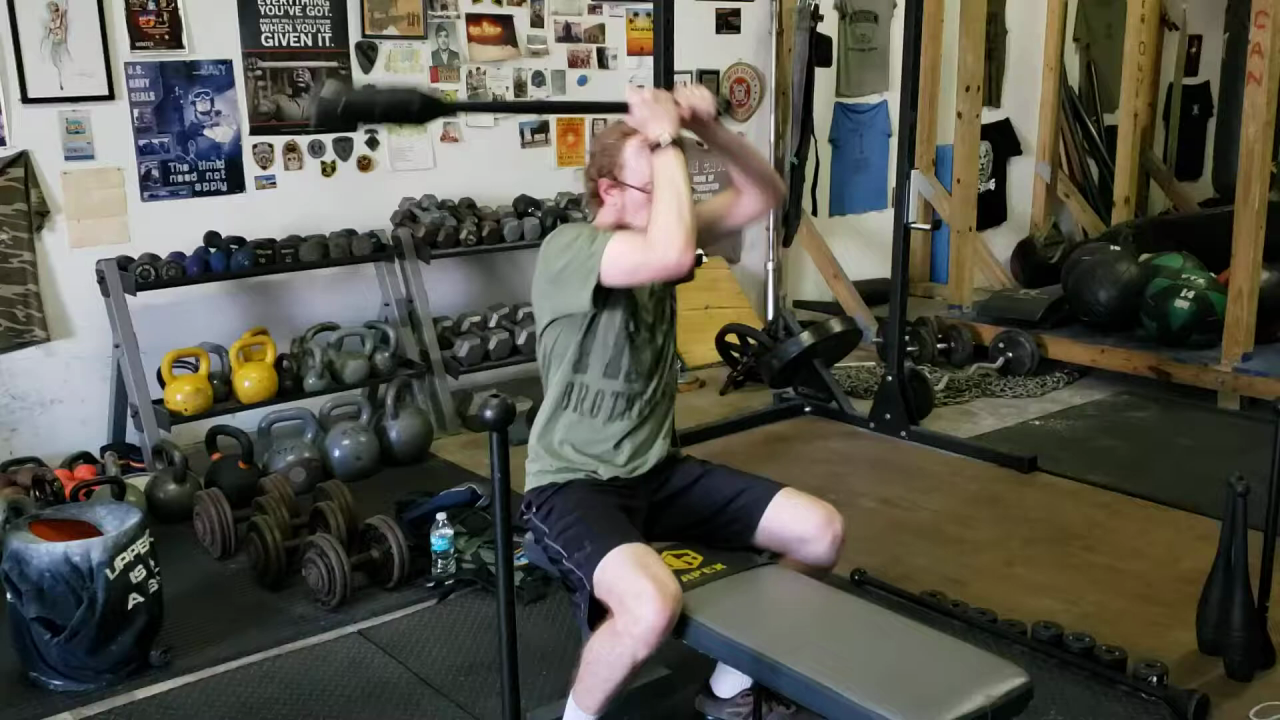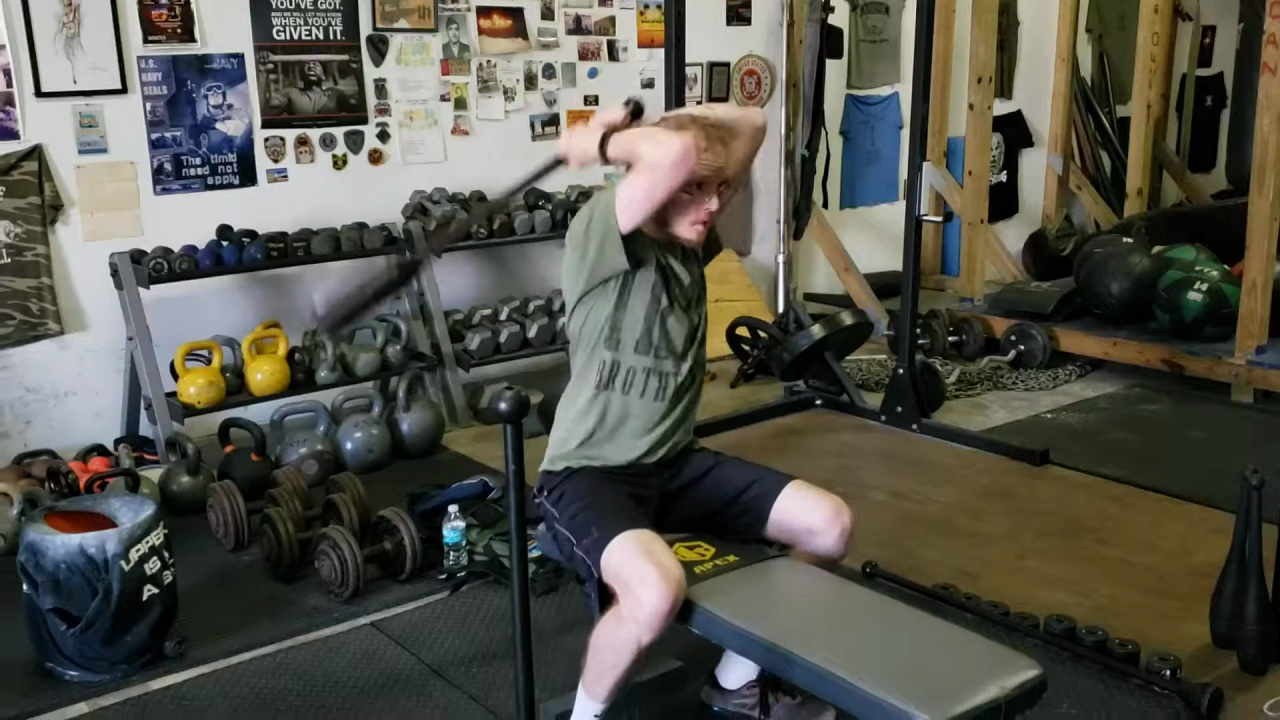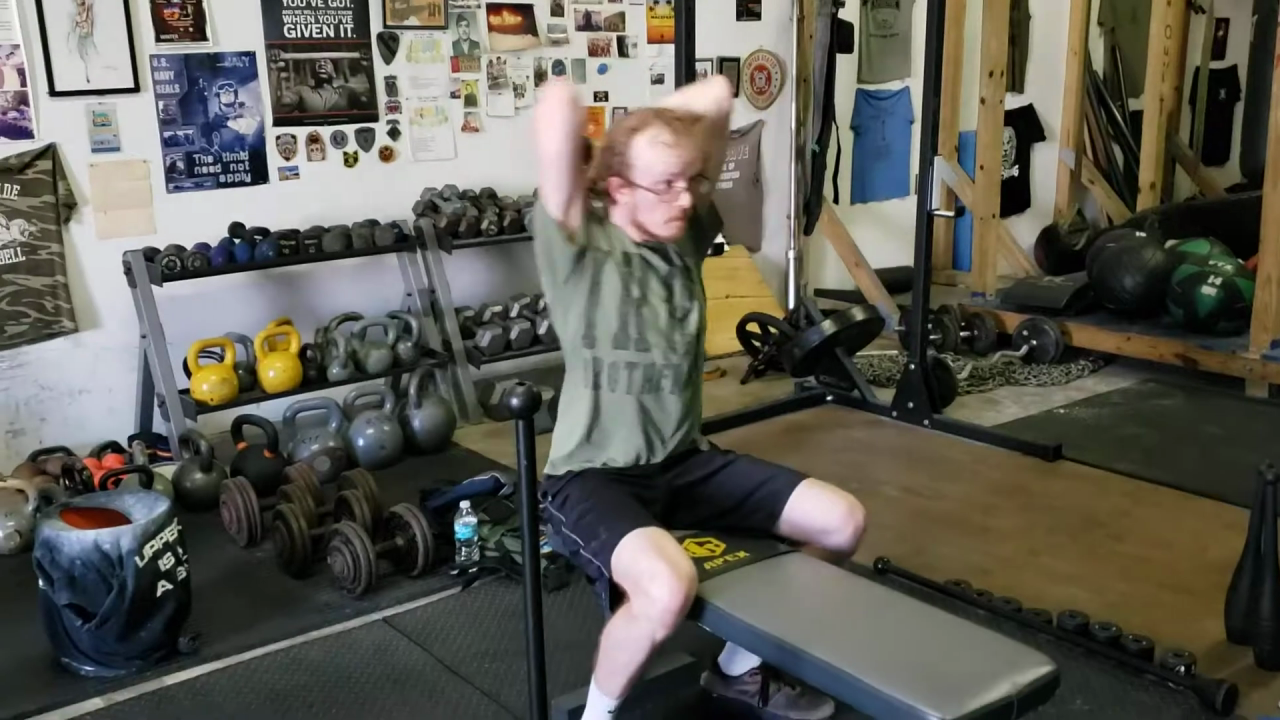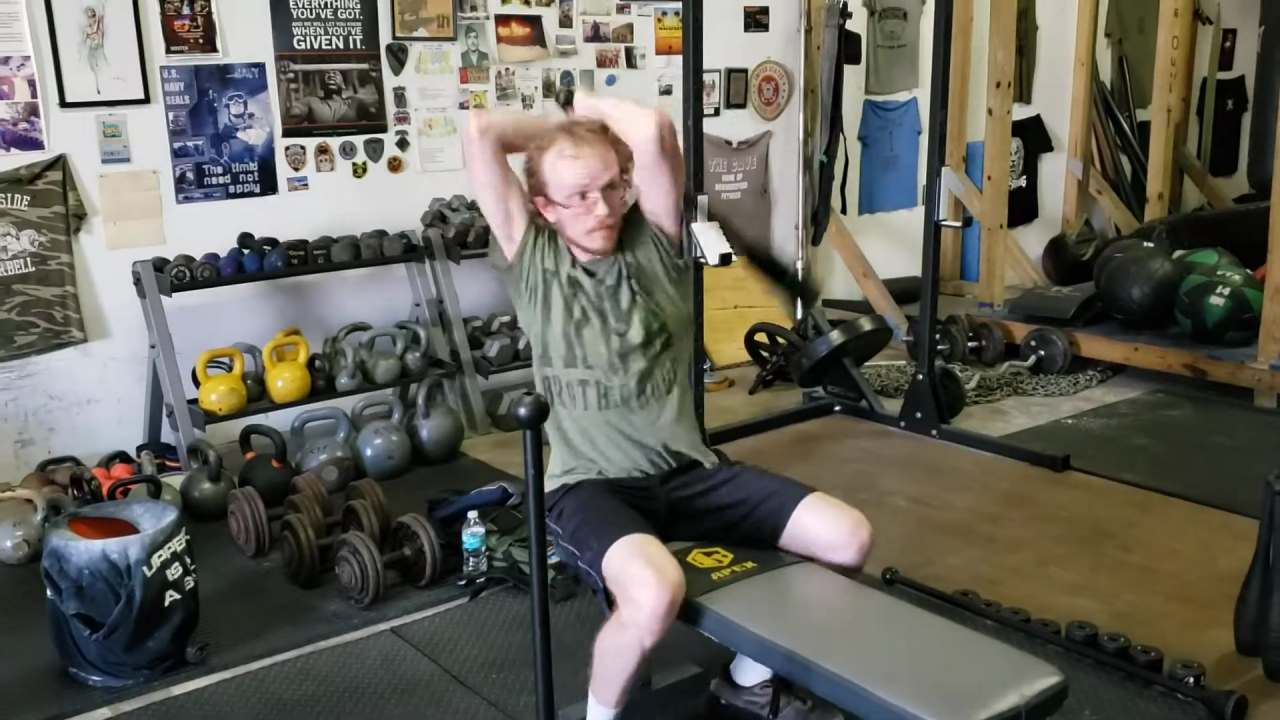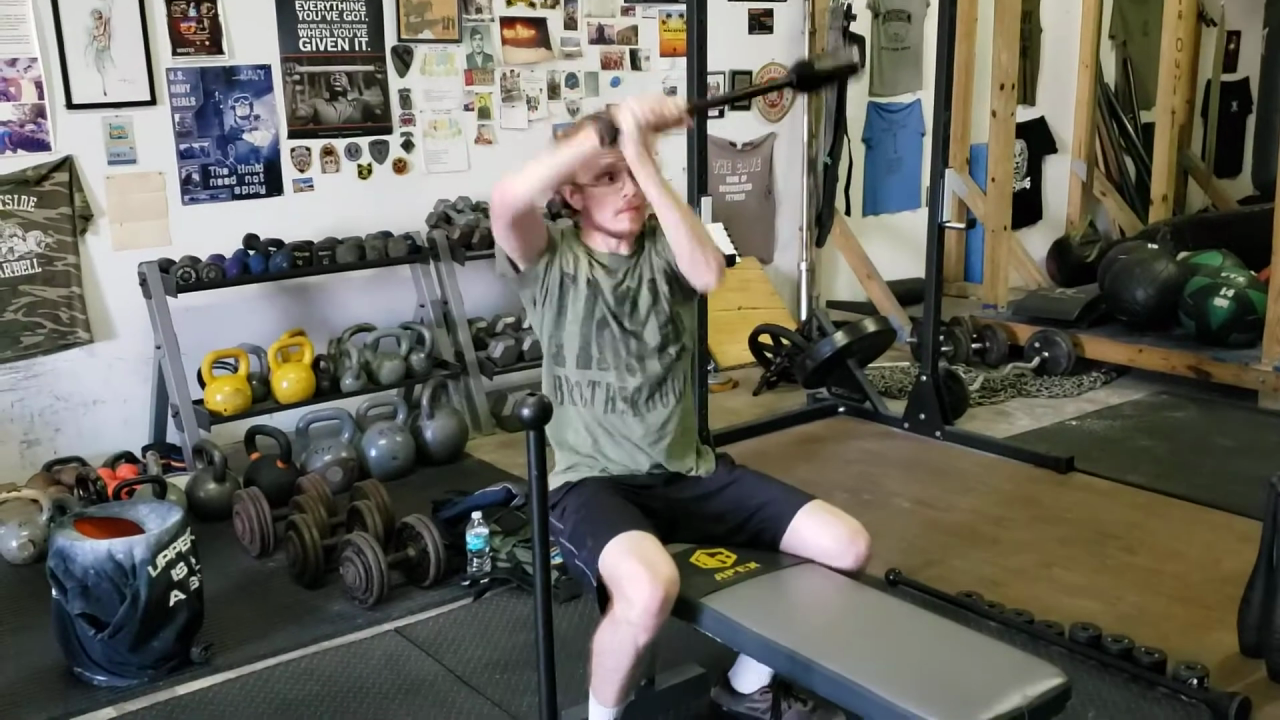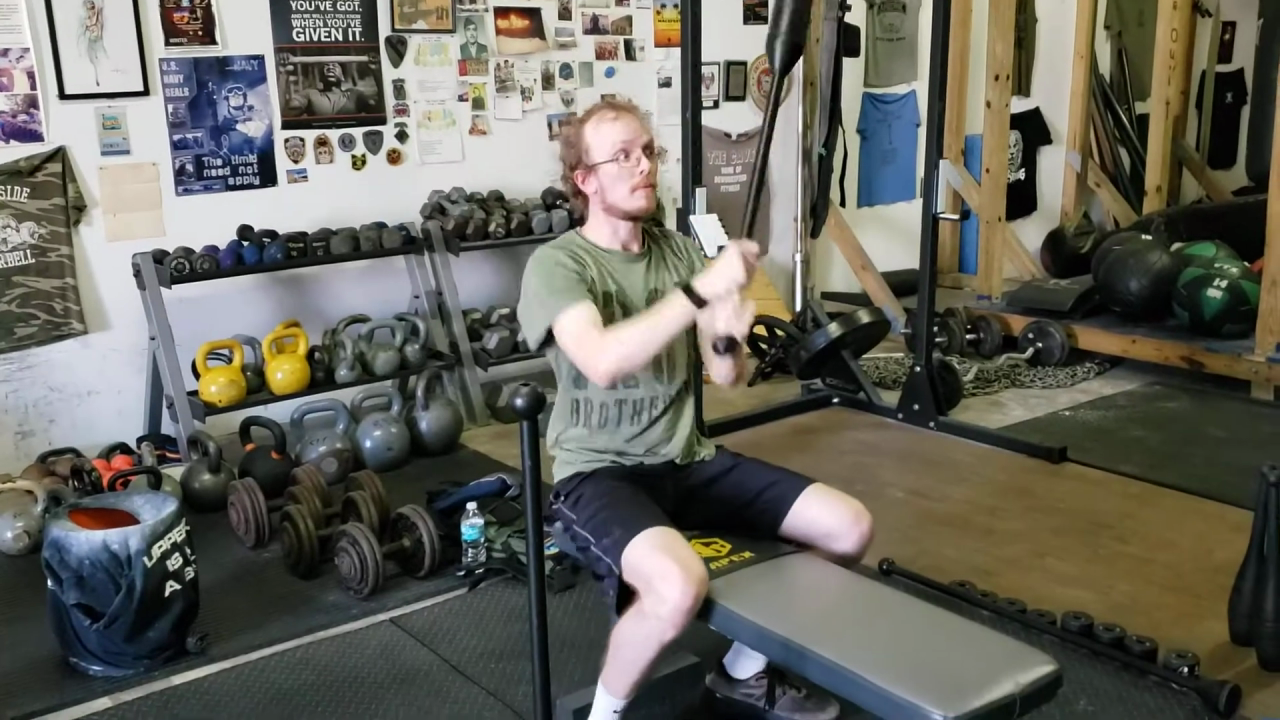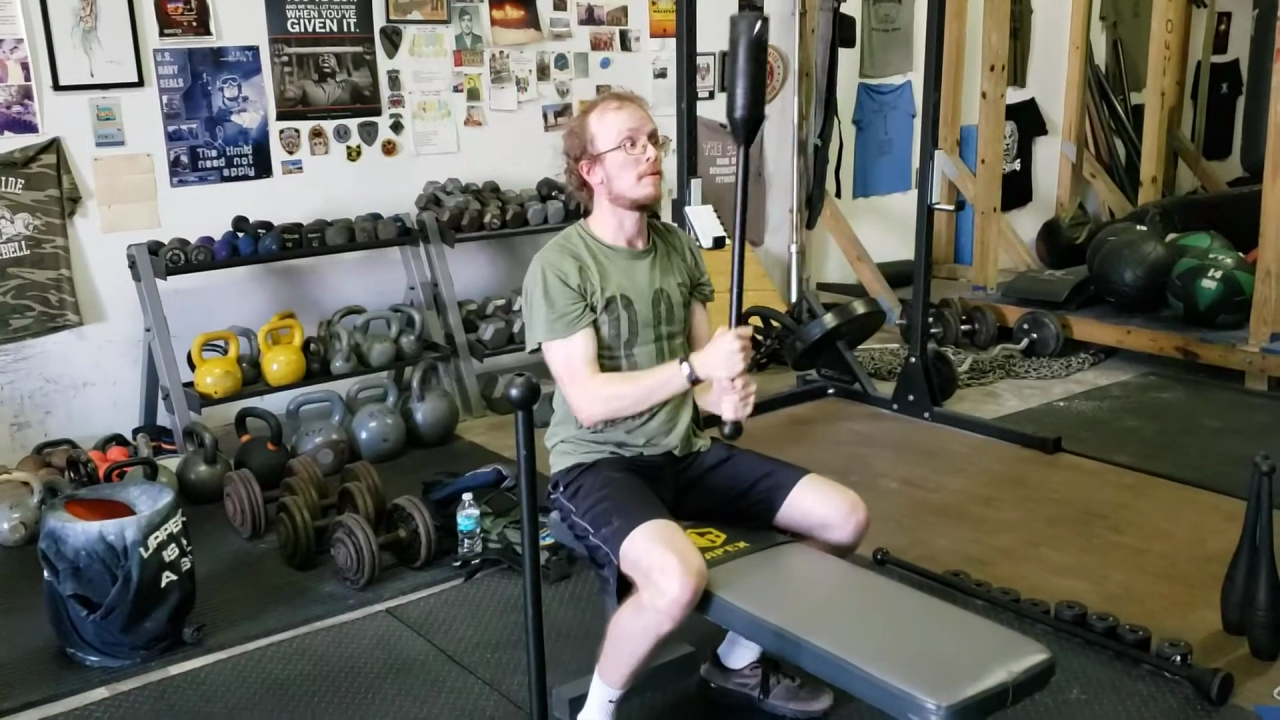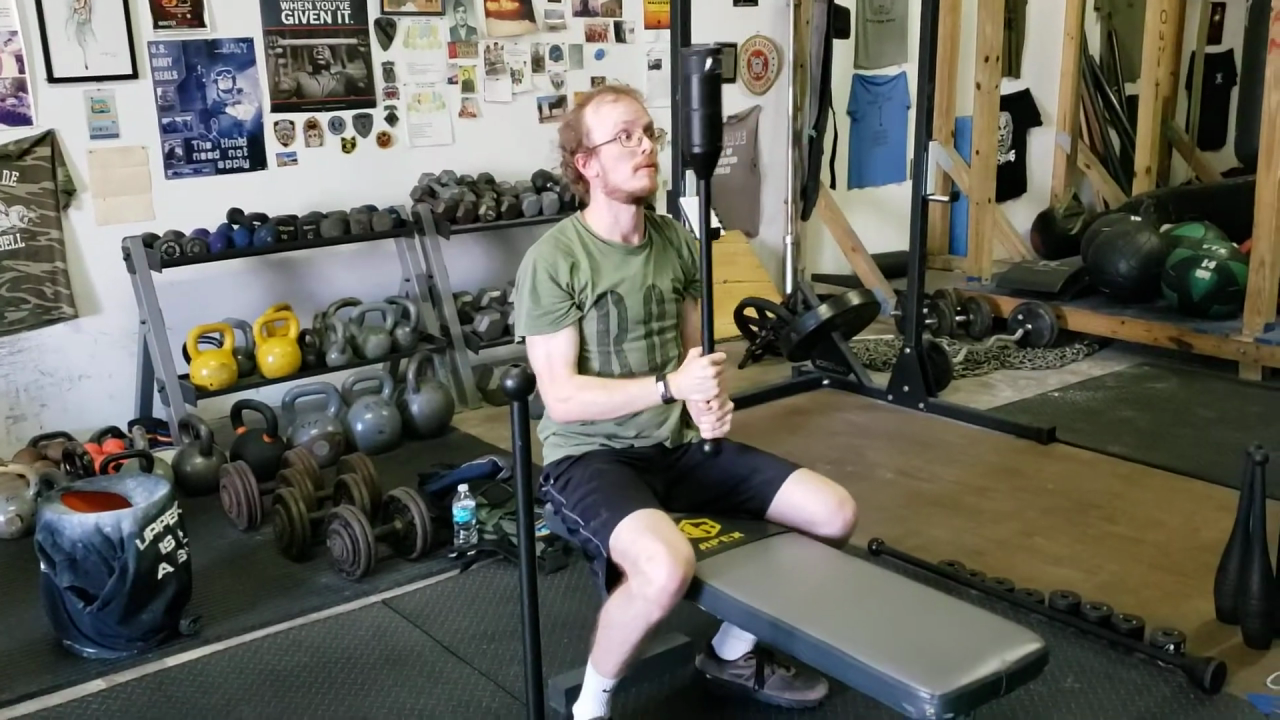
dt=0.2s
person 1, frame 1
left shoulder: (659, 242)
right shoulder: (569, 251)
left elbow: (765, 195)
right elbow: (672, 257)
left wrist: (710, 124)
right wrist: (657, 140)
left hip: (657, 473)
right hip: (573, 486)
left knee: (821, 530)
right knee: (652, 606)
person 1, frame 2
left shoulder: (688, 236)
right shoulder: (602, 237)
left elbow: (749, 121)
right elbow: (673, 156)
left wrist: (622, 130)
right wrist: (611, 141)
left hip: (674, 464)
right hip: (588, 474)
left knee: (831, 524)
right knee: (655, 591)
person 1, frame 3
left shoulder: (687, 227)
right shoulder: (574, 239)
left elbow: (717, 95)
right elbow: (557, 102)
left wrist: (632, 125)
right wrist: (594, 146)
left hip: (684, 460)
right hip: (592, 474)
left knee: (842, 520)
right knee: (666, 587)
left ankle: (739, 666)
person 1, frame 4
left shoulder: (651, 240)
right shoulder: (531, 260)
left elbow: (653, 125)
right elbow: (478, 133)
left wrist: (601, 108)
right wrist: (576, 120)
left hip: (690, 469)
right hip: (591, 485)
left knee: (850, 537)
right knee: (656, 594)
person 1, frame 5
left shoulder: (661, 249)
right shoulder: (548, 255)
left elbow: (706, 274)
right elbow: (507, 200)
left wrist: (643, 151)
right wrist: (613, 128)
left hip: (688, 470)
right hip: (594, 481)
left knee: (848, 547)
right knee: (648, 589)
person 1, frame 6
left shoulder: (677, 248)
right shoulder: (555, 264)
left elbow: (712, 367)
right elbow: (602, 361)
left wrist: (730, 324)
right wrist: (701, 294)
left hip: (687, 460)
right hip: (598, 474)
left knee: (850, 527)
right knee: (677, 586)
left ankle: (744, 670)
person 1, frame 7
left shoulder: (678, 246)
right shoulder: (559, 266)
left elbow: (700, 354)
right elbow: (588, 400)
left wrist: (726, 385)
right wrist: (697, 370)
left hip: (685, 450)
right hip: (597, 464)
left knee: (844, 517)
right knee: (676, 580)
left ankle: (739, 661)
person 1, frame 8
left shoulder: (674, 239)
right shoulder: (552, 260)
right elbow: (563, 399)
left wrist: (705, 398)
right wrist: (671, 387)
left hip: (676, 445)
right hip: (589, 456)
left knee: (834, 513)
right knee: (664, 568)
left ankle: (732, 652)
